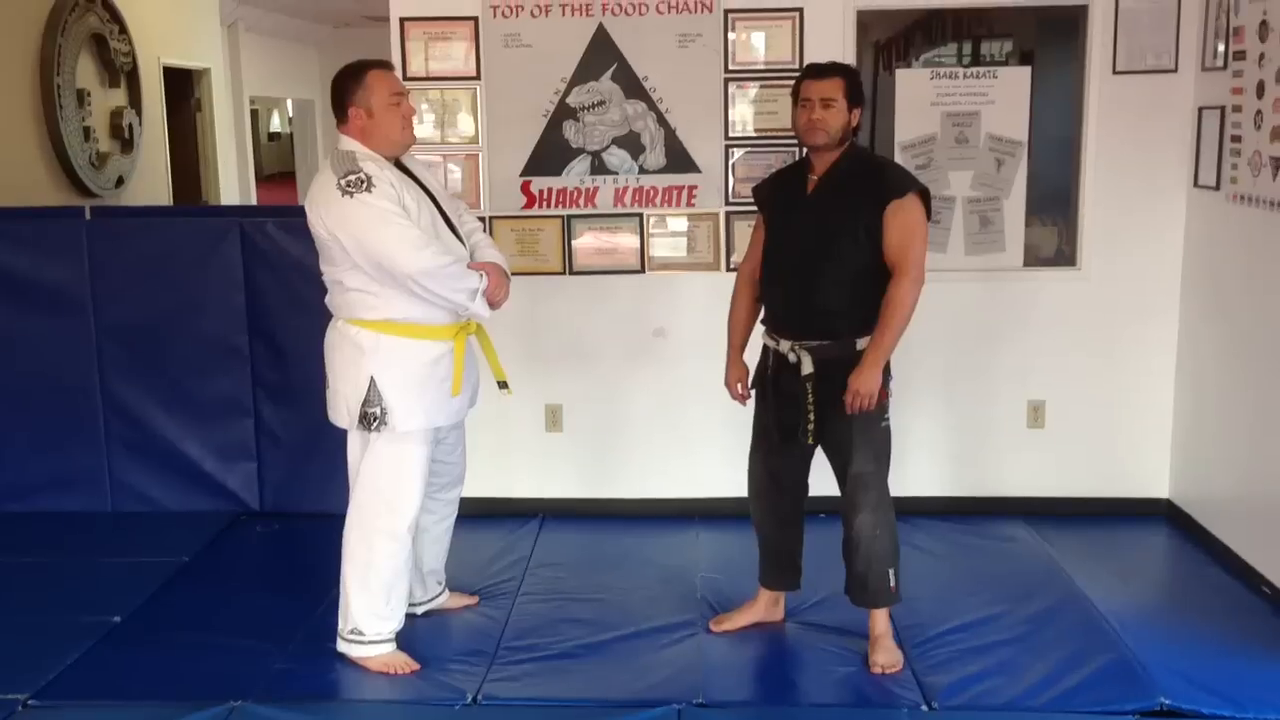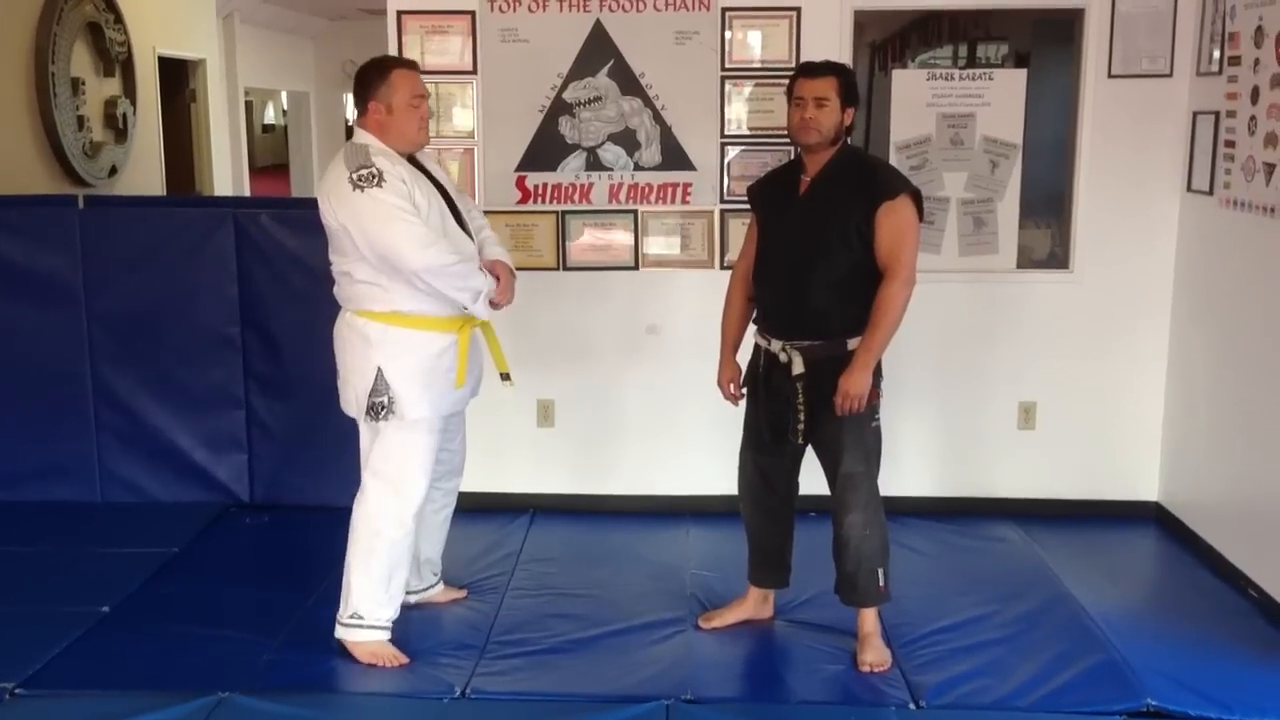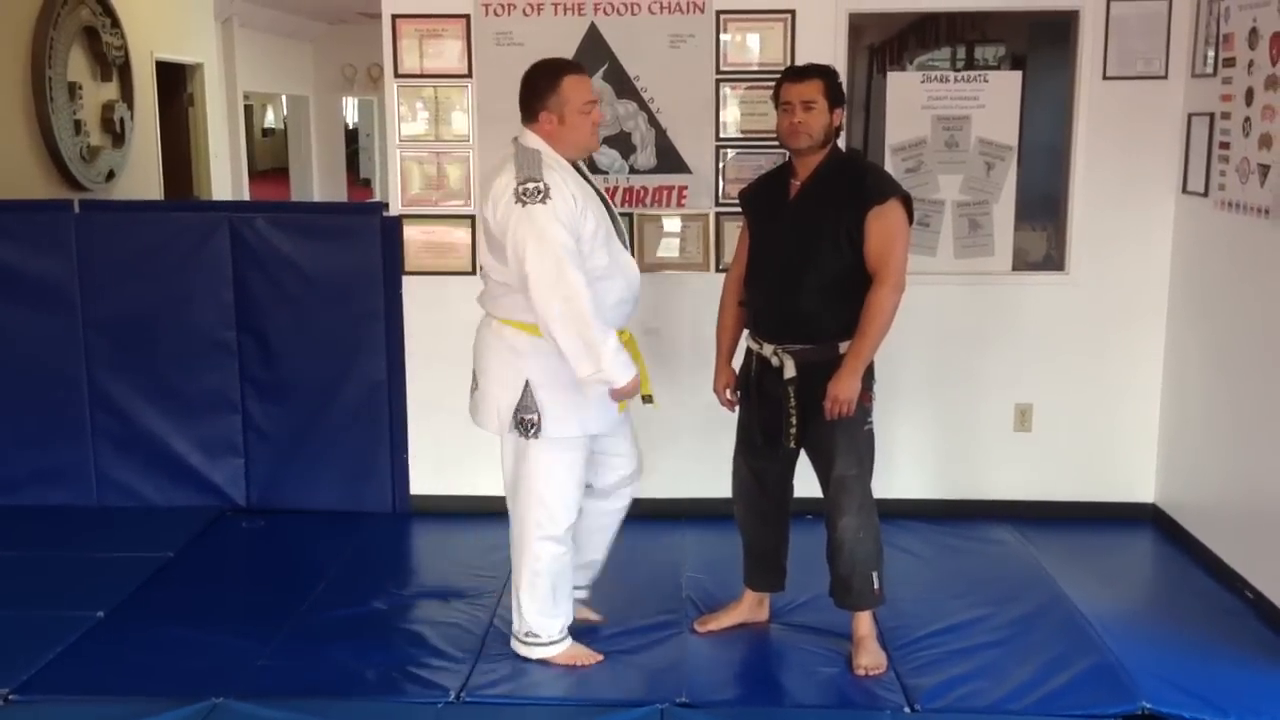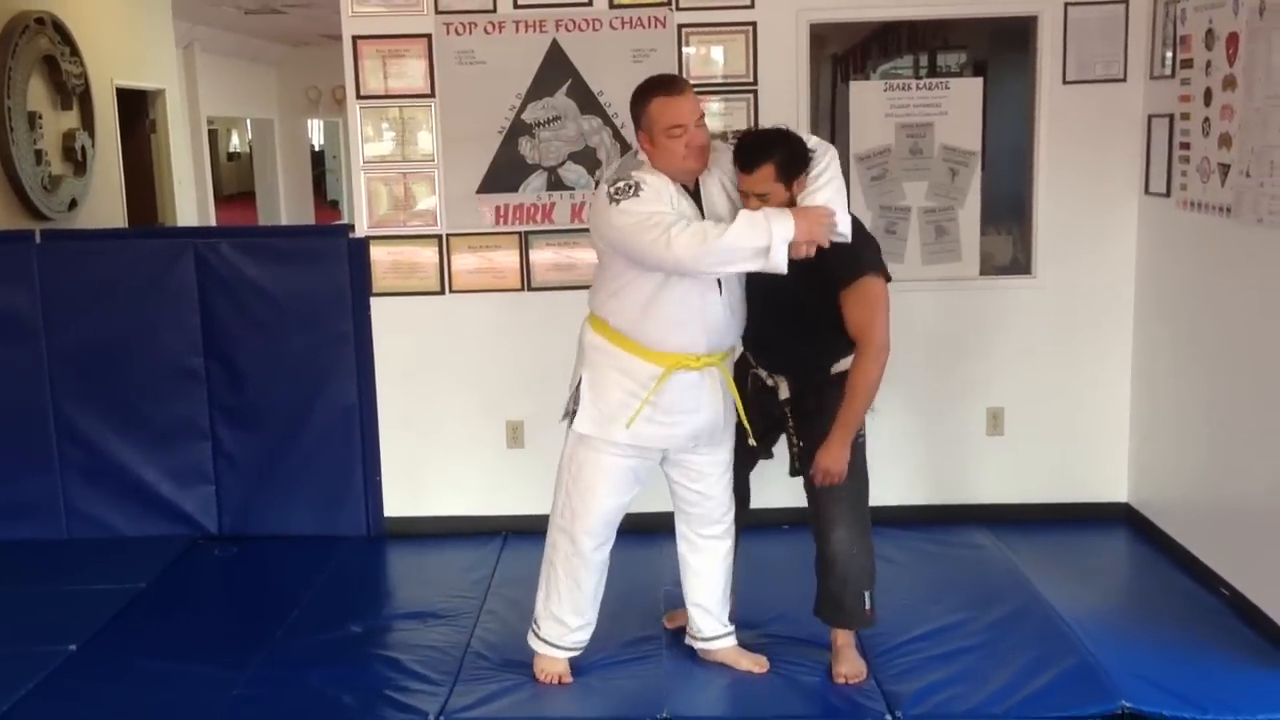
dt=1s
person 1, frame 1
left shoulder: (407, 170)
right shoulder: (345, 185)
left elbow: (464, 225)
right elbow: (415, 264)
left wrist: (492, 266)
right wrist: (479, 293)
left hip: (434, 356)
right hip: (387, 362)
left knee: (439, 482)
right knee: (388, 499)
left ankle: (425, 589)
right ankle: (365, 632)
person 1, frame 2
left shoulder: (414, 165)
right shoulder: (359, 176)
left elbow: (469, 221)
right elbow: (422, 258)
left wrist: (497, 264)
right wrist: (482, 291)
left hip: (433, 349)
right hip: (394, 353)
left knee: (439, 475)
right knee: (395, 488)
left ankle: (416, 581)
right ankle: (362, 619)
person 1, frame 3
left shoulder: (560, 167)
right shoulder: (531, 185)
right elbow: (557, 292)
right wrist: (614, 367)
left hip: (578, 361)
right hip: (539, 366)
left knee: (615, 475)
right knee: (546, 508)
left ankle: (566, 586)
right ankle: (540, 634)
person 1, frame 4
left shoulder: (728, 161)
right shoulder: (625, 193)
right elbow: (687, 249)
left wrist: (814, 221)
right wrist: (785, 231)
left hip: (705, 383)
right hip: (625, 380)
left knee: (710, 516)
right knee: (586, 519)
left ankle: (712, 634)
right ankle: (555, 639)
person 2, frame 1
left shoulder: (887, 185)
right shoulder: (776, 189)
left elbow: (906, 275)
right elbow: (751, 274)
left wrist: (872, 363)
right wrist: (735, 353)
left hip: (849, 365)
right hip: (781, 364)
left knee: (865, 497)
right knee: (771, 486)
left ankle: (880, 625)
right ankle: (770, 598)
person 2, frame 2
left shoulder: (880, 186)
right shoulder: (771, 189)
left elbow: (898, 277)
right elbow: (745, 274)
left wrist: (863, 364)
right wrist: (729, 354)
left hip: (841, 366)
right hip: (773, 363)
left knee: (855, 497)
right knee: (762, 484)
left ankle: (869, 624)
right ankle: (760, 596)
person 2, frame 3
left shoulder: (869, 189)
right shoulder: (762, 193)
left elbow: (887, 282)
right elbow: (739, 279)
left wrist: (852, 369)
right wrist: (724, 359)
left hip: (832, 368)
right hip: (765, 367)
left knee: (848, 500)
right knee: (756, 487)
left ankle: (864, 628)
right ankle: (756, 599)
person 2, frame 4
left shoulder: (846, 245)
left elbow: (873, 347)
left wrist: (840, 439)
left hip: (825, 386)
right hip: (755, 377)
left knee: (839, 513)
left ankle: (843, 637)
